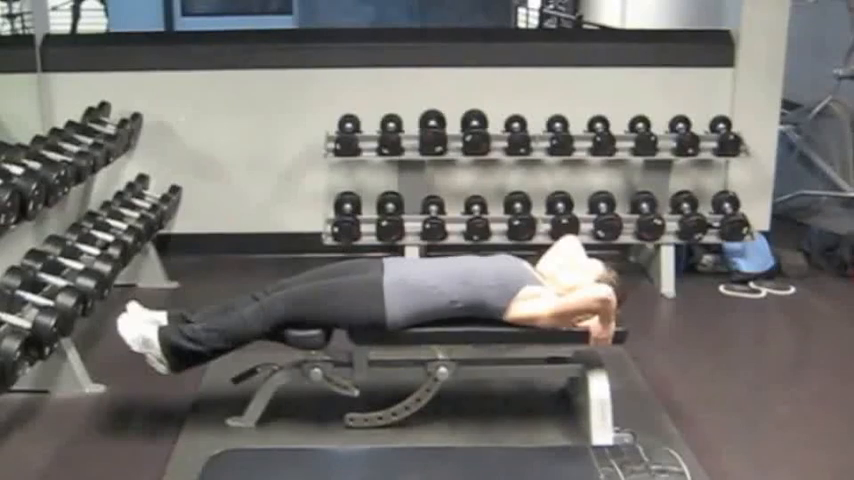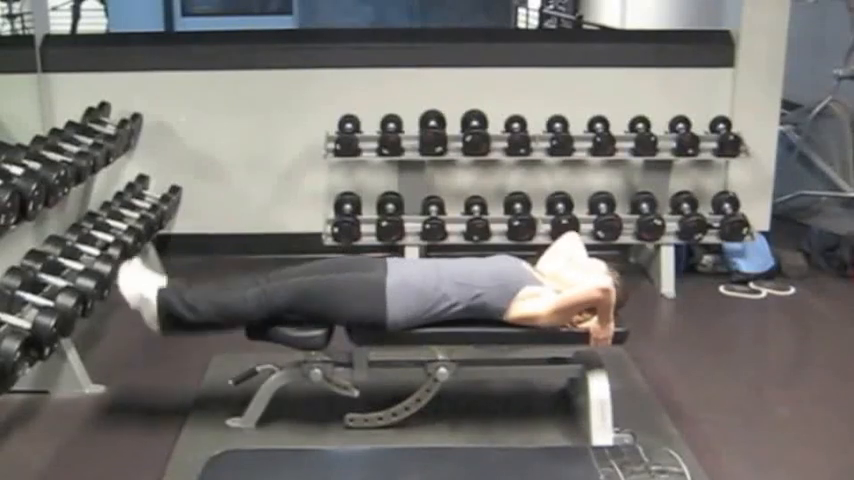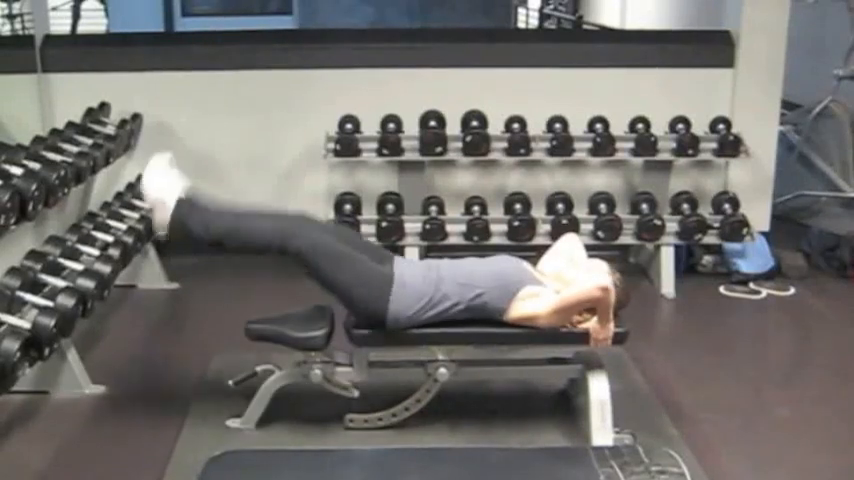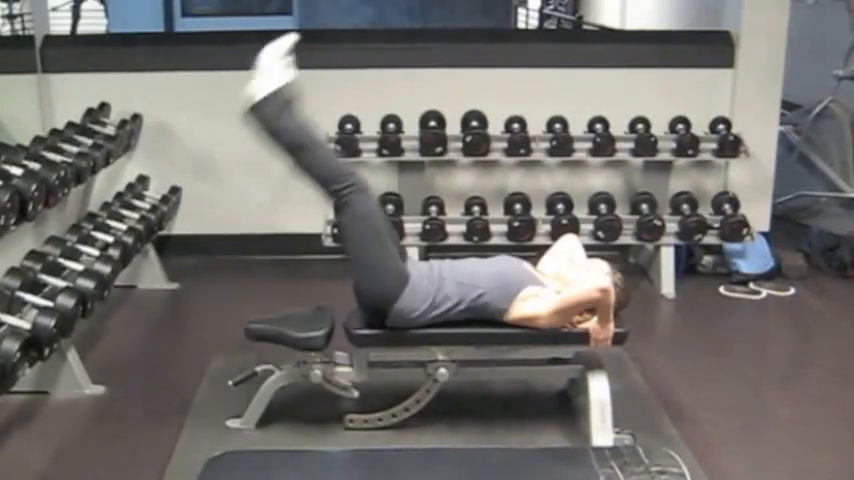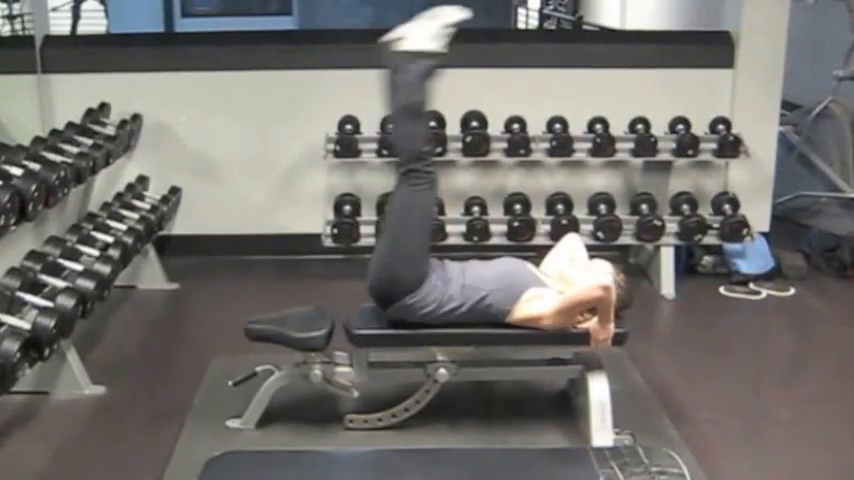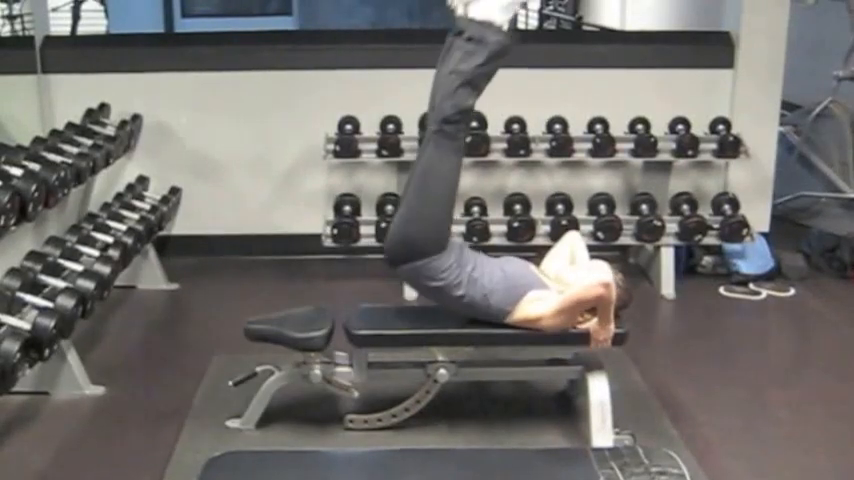
dt=0.2s
person 1, frame 1
left shoulder: (544, 305)
right shoulder: (538, 276)
left elbow: (604, 294)
right elbow: (569, 239)
left wrist: (604, 324)
right wrist: (578, 257)
left hip: (393, 301)
right hip: (396, 271)
left knee: (282, 307)
right knee: (280, 291)
left ankle: (173, 344)
right ankle: (177, 329)
person 1, frame 2
left shoulder: (546, 306)
right shoulder: (538, 276)
left elbow: (601, 286)
right elbow: (569, 236)
left wrist: (603, 325)
right wrist: (594, 272)
left hip: (395, 302)
right hip: (398, 272)
left knee: (282, 295)
right knee: (284, 279)
left ankle: (169, 308)
right ankle: (172, 299)
person 1, frame 3
left shoulder: (546, 307)
right shoulder: (543, 278)
left elbow: (602, 285)
right elbow: (570, 240)
left wrist: (604, 323)
left hip: (396, 300)
right hip: (404, 273)
left knee: (298, 237)
right knee: (309, 232)
left ankle: (181, 213)
right ankle: (183, 210)
person 1, frame 4
left shoulder: (547, 307)
right shoulder: (544, 279)
left elbow: (598, 288)
right elbow: (571, 242)
left wrist: (604, 324)
left hip: (401, 298)
right hip: (413, 280)
left knee: (349, 187)
right knee: (353, 193)
left ankle: (272, 101)
right ankle: (275, 102)
person 1, frame 5
left shoulder: (550, 308)
right shoulder: (555, 284)
left elbow: (598, 286)
right elbow: (571, 236)
left wrist: (604, 324)
left hip: (406, 290)
right hip: (422, 283)
left knee: (418, 171)
left ankle: (414, 51)
right ankle: (412, 56)
person 1, frame 6
left shoulder: (550, 312)
right shoulder: (549, 284)
left elbow: (601, 283)
right elbow: (572, 236)
left hip: (423, 259)
right hip: (429, 259)
left knee: (448, 128)
